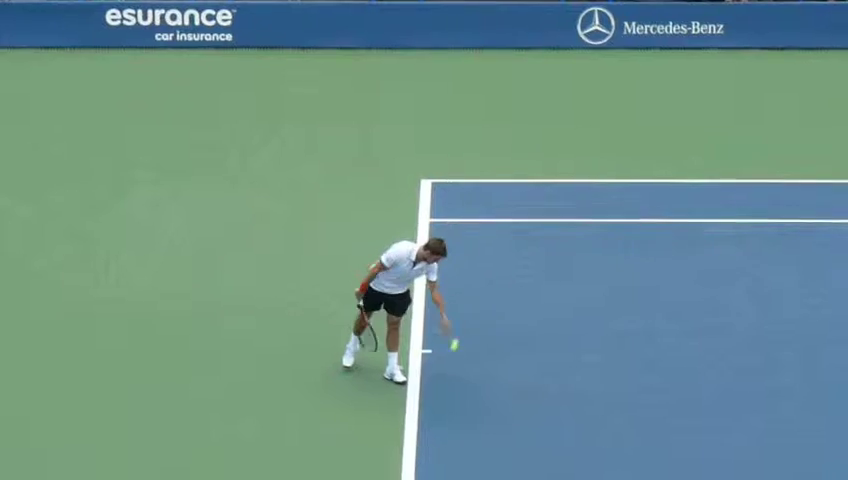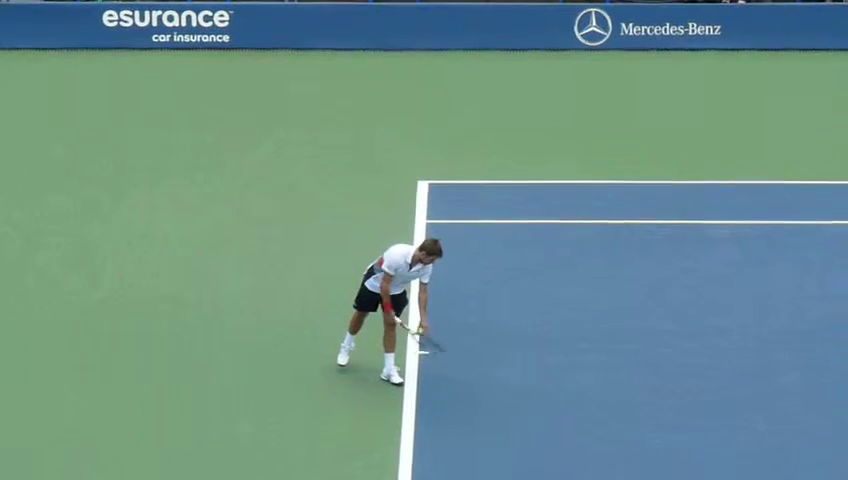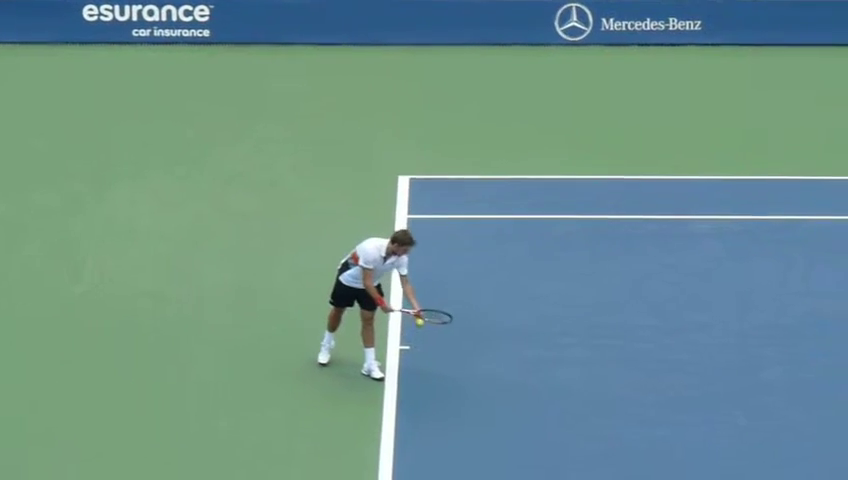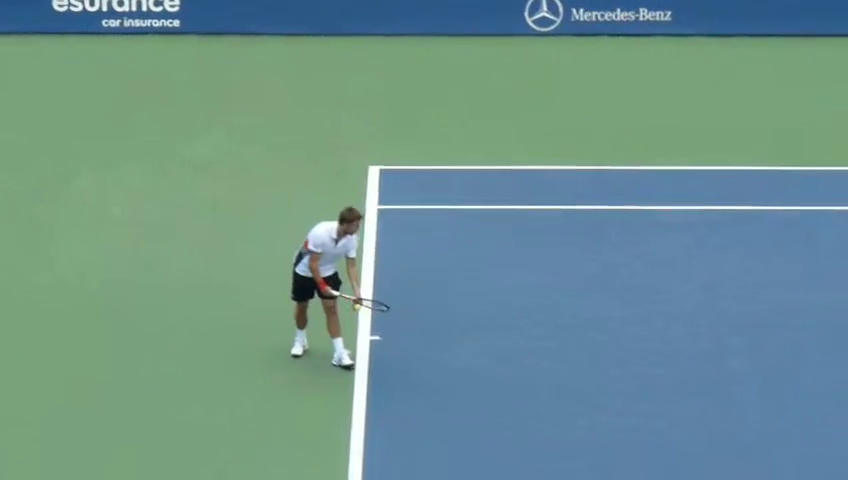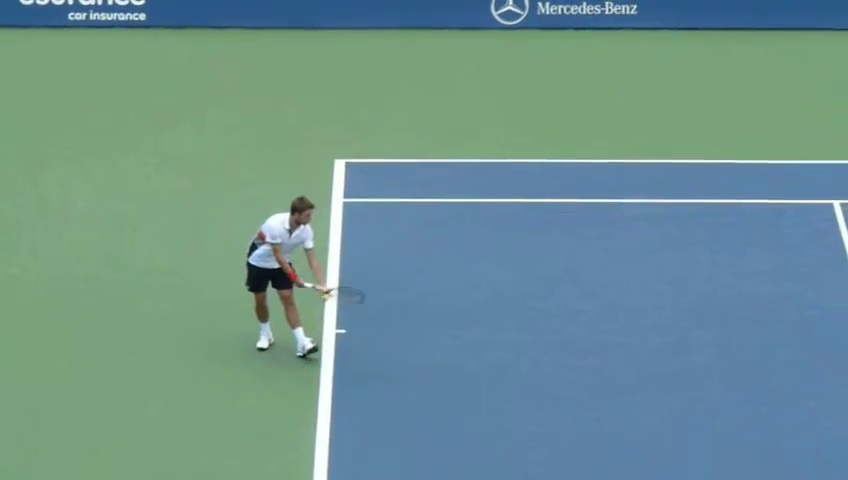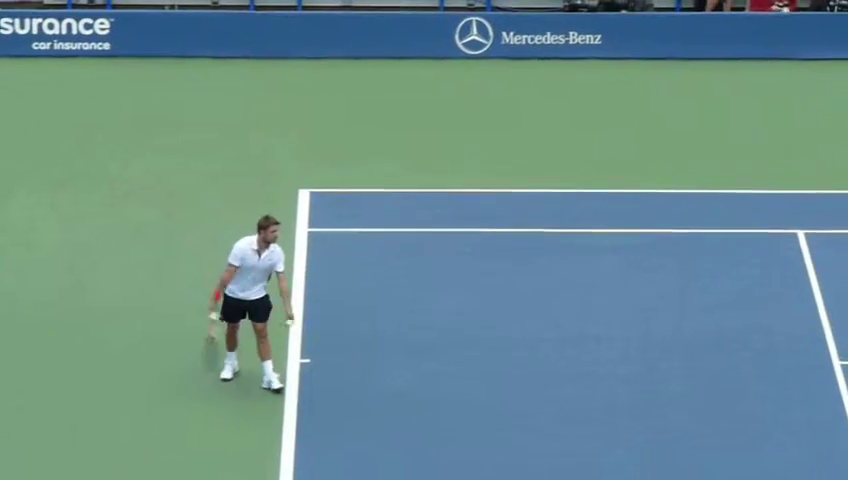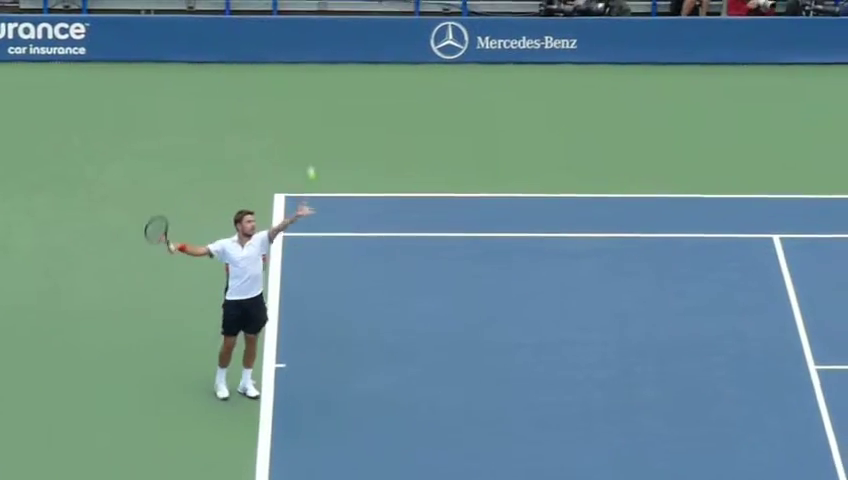
dt=0.4s
person 1, frame 1
left shoulder: (431, 265)
right shoulder: (400, 251)
left elbow: (434, 289)
right elbow: (376, 269)
left wrist: (443, 316)
right wrist: (362, 288)
left hip: (399, 293)
right hip: (376, 285)
left knee: (394, 324)
right knee: (364, 316)
left ankle: (392, 368)
right ankle: (352, 348)
person 1, frame 2
left shoulder: (426, 266)
right shoulder: (397, 255)
left elbow: (423, 291)
right elbow: (385, 284)
left wrist: (423, 318)
right wrist: (387, 308)
left hip: (396, 292)
right hip: (373, 285)
left knee: (391, 325)
right knee: (360, 315)
left ankle: (389, 370)
right ankle: (347, 347)
person 1, frame 3
left shoulder: (401, 258)
right shoulder: (370, 249)
left elbow: (405, 283)
right elbow: (366, 281)
left wrist: (415, 306)
right wrist: (381, 302)
left hip: (371, 285)
right hip: (347, 281)
left knee: (368, 320)
right knee: (337, 312)
left ankle: (370, 365)
right ankle: (327, 345)
person 1, frame 4
left shoulder: (352, 239)
right shoulder: (320, 233)
left elbow: (351, 266)
right elbow: (313, 264)
left wrist: (356, 291)
right wrist: (322, 286)
left hip: (328, 274)
right hip: (304, 272)
left knee: (332, 310)
right knee: (301, 307)
left ankle: (340, 354)
right ankle: (300, 341)
person 1, frame 5
left shoulder: (306, 230)
right shoulder: (274, 224)
left elbow: (311, 257)
right elbow: (279, 256)
left wrist: (321, 282)
right wrist: (295, 277)
left hip: (281, 265)
right hip: (258, 264)
left knee: (288, 300)
right knee: (260, 300)
left ankle: (302, 343)
right ankle: (265, 334)
person 1, frame 6
left shoulder: (277, 252)
right shoulder: (242, 246)
left elbow: (282, 280)
right elbow: (228, 274)
left wrist: (288, 307)
right wrist: (215, 298)
left hip: (259, 297)
right hip: (234, 296)
left knee: (262, 333)
right knee: (232, 330)
left ankle: (270, 377)
right ankle: (231, 364)
person 1, frame 7
left shoulder: (260, 240)
right shoulder: (226, 245)
left elbow: (278, 229)
right elbow: (199, 251)
left wrist: (296, 216)
right wrist: (179, 248)
left hip: (255, 299)
right hip: (234, 301)
left knee: (252, 341)
right knee: (229, 342)
left ankle: (246, 383)
right ankle: (220, 380)
